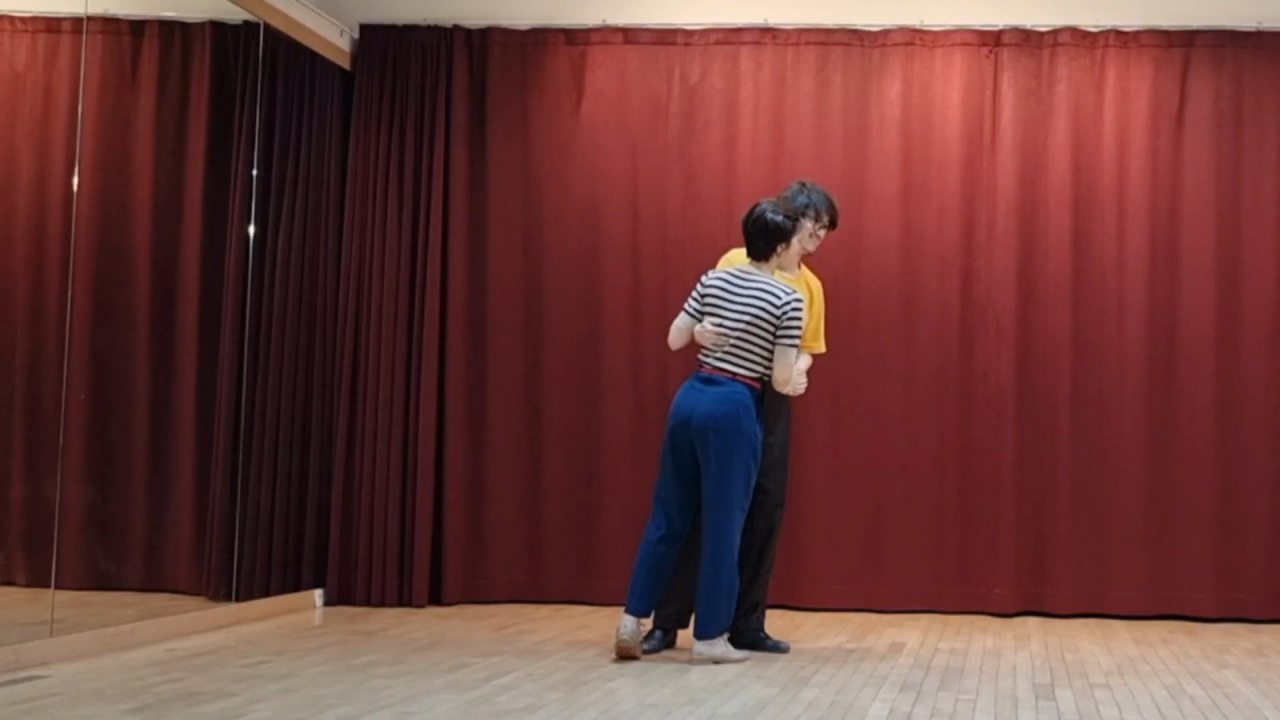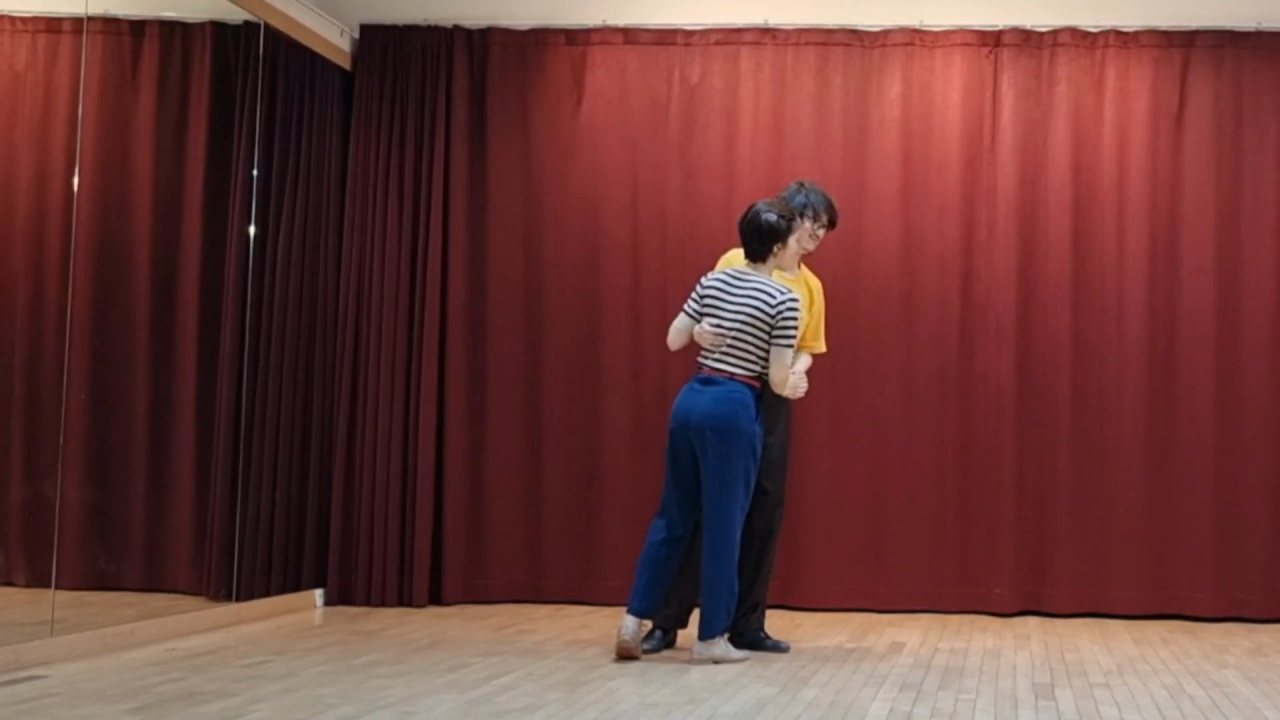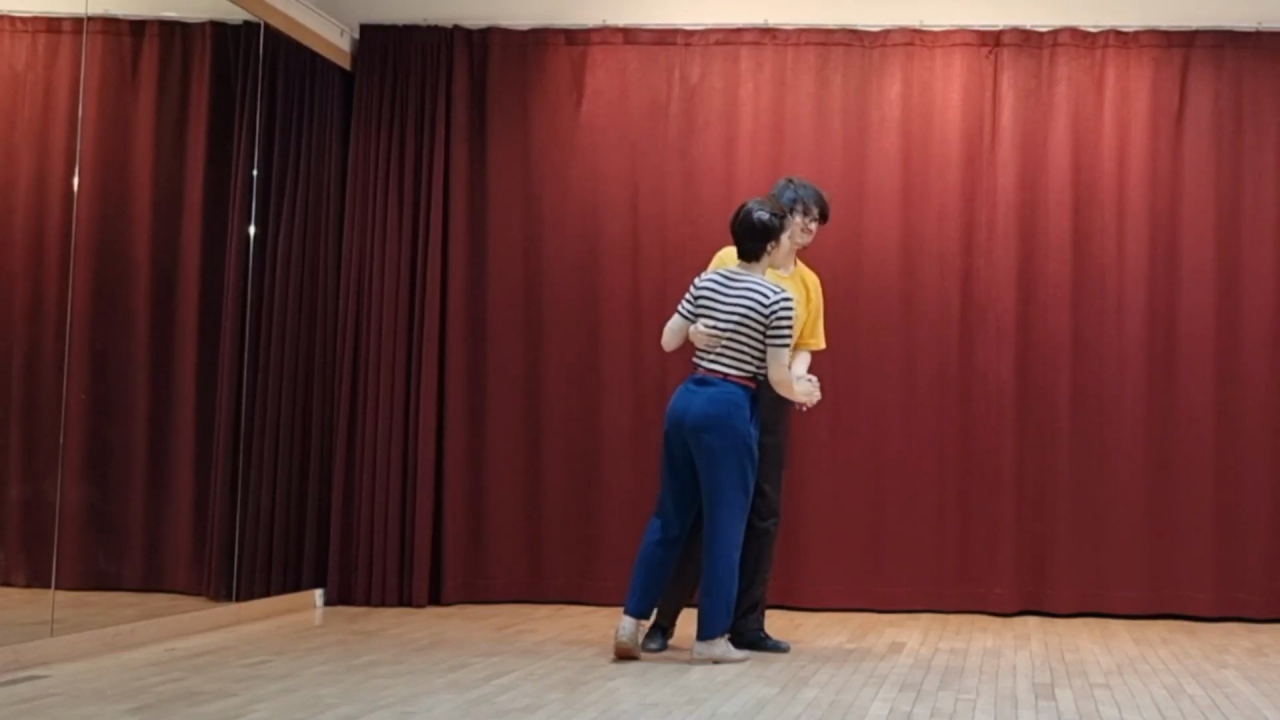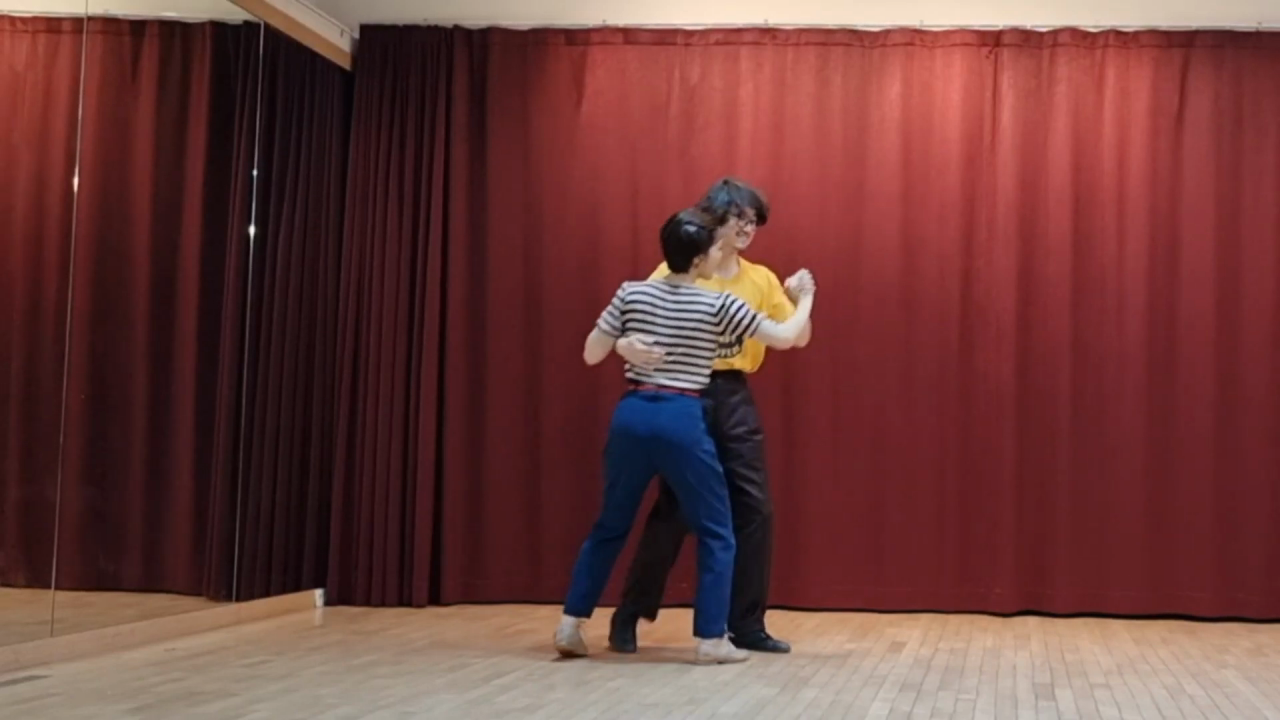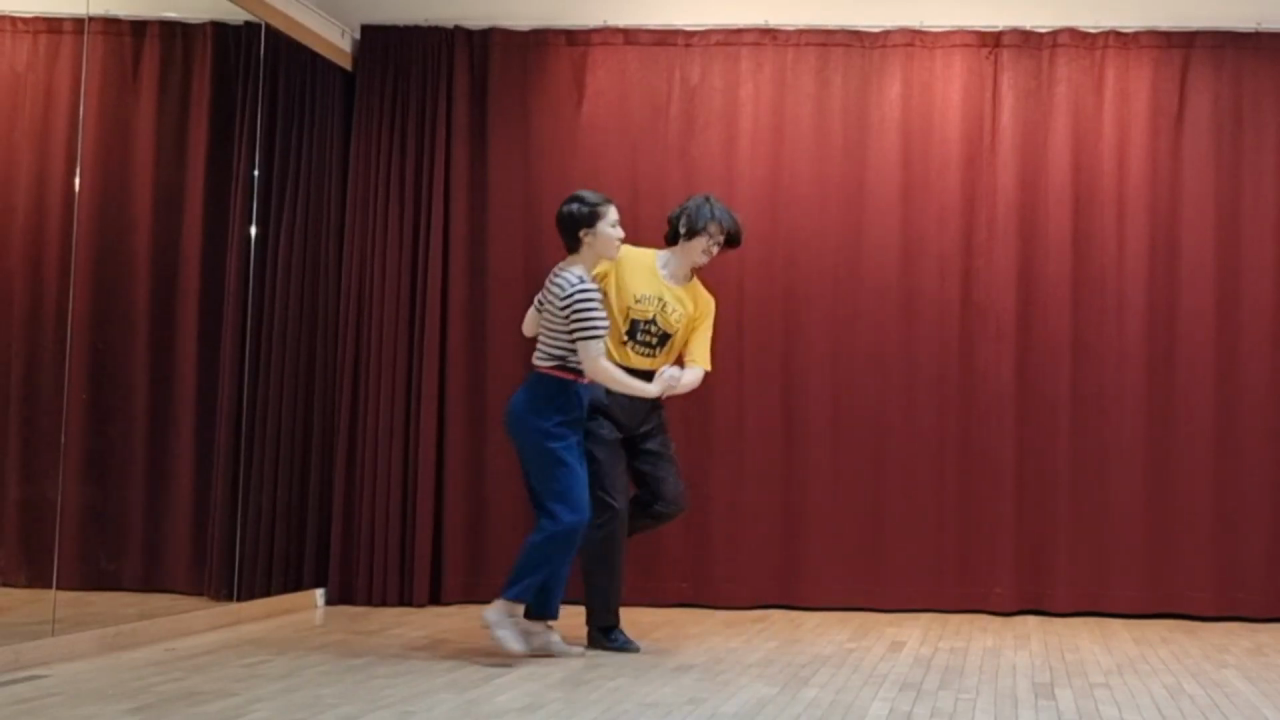
dt=0.5s
person 1, frame 1
left shoulder: (812, 287)
right shoulder: (738, 262)
left elbow: (806, 349)
right elbow: (701, 316)
left wrist: (796, 373)
right wrist: (700, 330)
left hip: (772, 406)
left knee: (764, 512)
left ankle: (747, 625)
right ankle: (667, 621)
person 1, frame 2
left shoulder: (811, 287)
right shoulder: (736, 262)
left elbow: (806, 349)
right elbow: (699, 318)
left wrist: (794, 373)
right wrist: (699, 331)
left hip: (771, 404)
left knee: (764, 512)
left ankle: (747, 624)
right ankle: (667, 621)
person 1, frame 3
left shoulder: (809, 284)
right shoulder: (732, 260)
left elbow: (803, 348)
right elbow: (695, 316)
left wrist: (802, 381)
right wrist: (694, 330)
left hip: (770, 401)
left knee: (762, 512)
left ankle: (746, 624)
right ankle: (663, 621)
person 1, frame 4
left shoulder: (761, 280)
right shoulder: (674, 273)
left elbow: (797, 338)
left wrist: (802, 297)
right wrist: (625, 345)
left hip: (735, 400)
left knee: (755, 509)
right knee: (674, 510)
left ankle: (747, 625)
right ankle: (630, 613)
person 1, frame 5
left shoulder: (702, 304)
right shoulder: (624, 261)
left elbow: (697, 368)
left wrist: (682, 380)
left hip: (645, 400)
right hip: (599, 392)
left knee: (670, 498)
right knee: (610, 503)
left ankle: (591, 544)
right ankle: (603, 625)
person 2, frame 1
left shoulder: (713, 280)
right shoulder: (787, 300)
left elbow: (675, 339)
right elbow: (781, 380)
right wrist: (796, 383)
left hip: (689, 397)
right hip: (733, 408)
left knee: (669, 513)
right knee: (724, 522)
left ankle: (632, 621)
right ankle: (709, 637)
person 2, frame 2
left shoulder: (712, 281)
right shoulder: (783, 300)
left elbow: (674, 340)
right elbow: (777, 378)
right wrist: (794, 387)
left hip: (690, 399)
right hip: (733, 409)
left knee: (674, 514)
right knee: (724, 521)
left ankle: (633, 621)
right ankle: (710, 637)
person 2, frame 3
left shoulder: (705, 282)
right shoulder: (778, 299)
left elbow: (668, 342)
right elbow: (777, 377)
right wrist: (803, 393)
left hip: (685, 400)
right hip: (727, 409)
left knee: (670, 518)
right knee: (724, 522)
left ankle: (630, 624)
right ankle: (711, 638)
person 2, frame 4
left shoulder: (631, 293)
right shoulder: (718, 306)
left elbow: (592, 354)
right elbow: (785, 337)
right wrist: (806, 298)
left hip: (630, 417)
right hip: (680, 423)
left knee: (611, 525)
right knee: (716, 530)
left ankle: (570, 624)
right ankle: (711, 638)
person 2, frame 5
left shoulder: (561, 278)
right shoulder: (580, 292)
left elbow: (528, 327)
right elbow: (595, 368)
right wrist: (651, 389)
left hip: (554, 406)
right hip: (546, 408)
left knee: (562, 516)
right knee: (569, 514)
left ankle: (539, 625)
right ankle: (505, 607)
